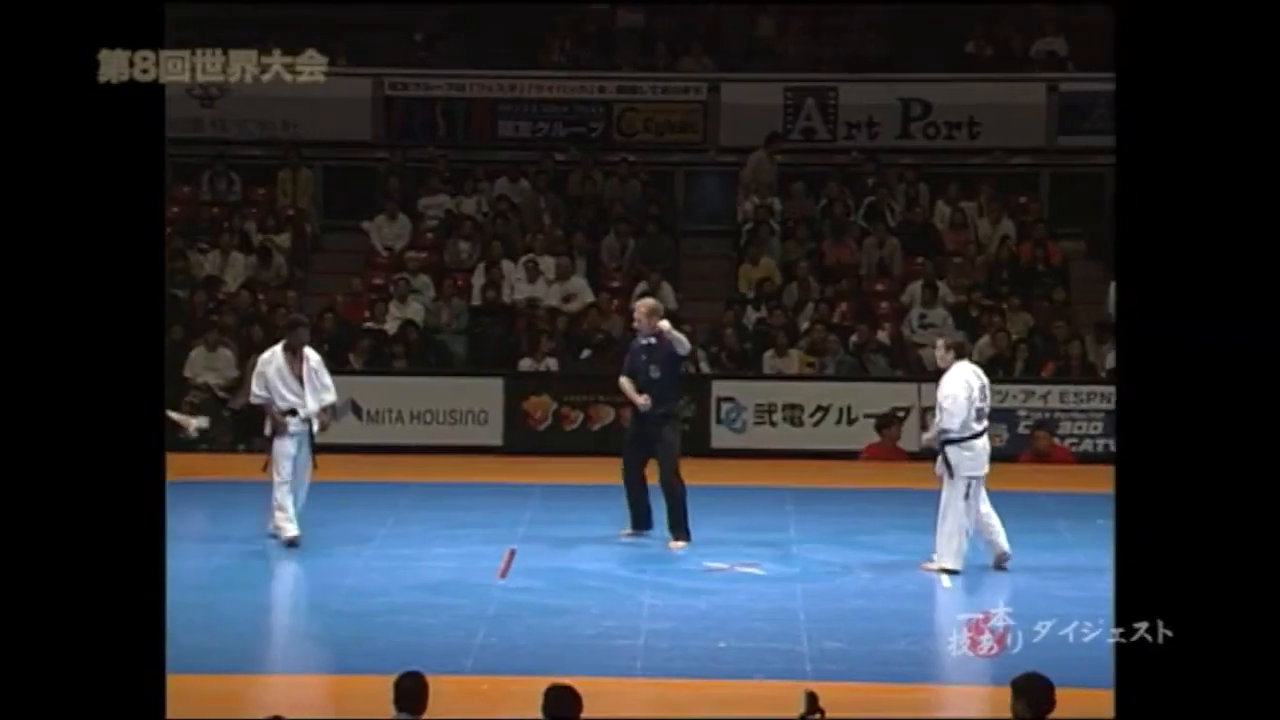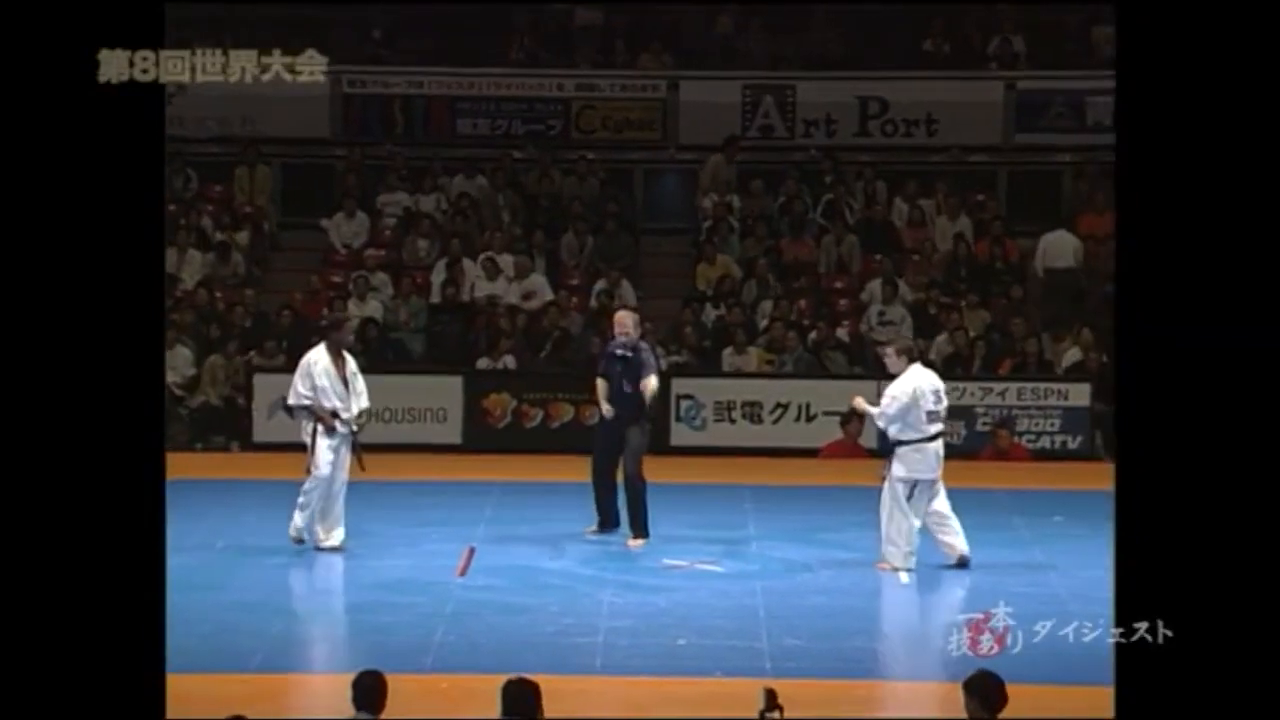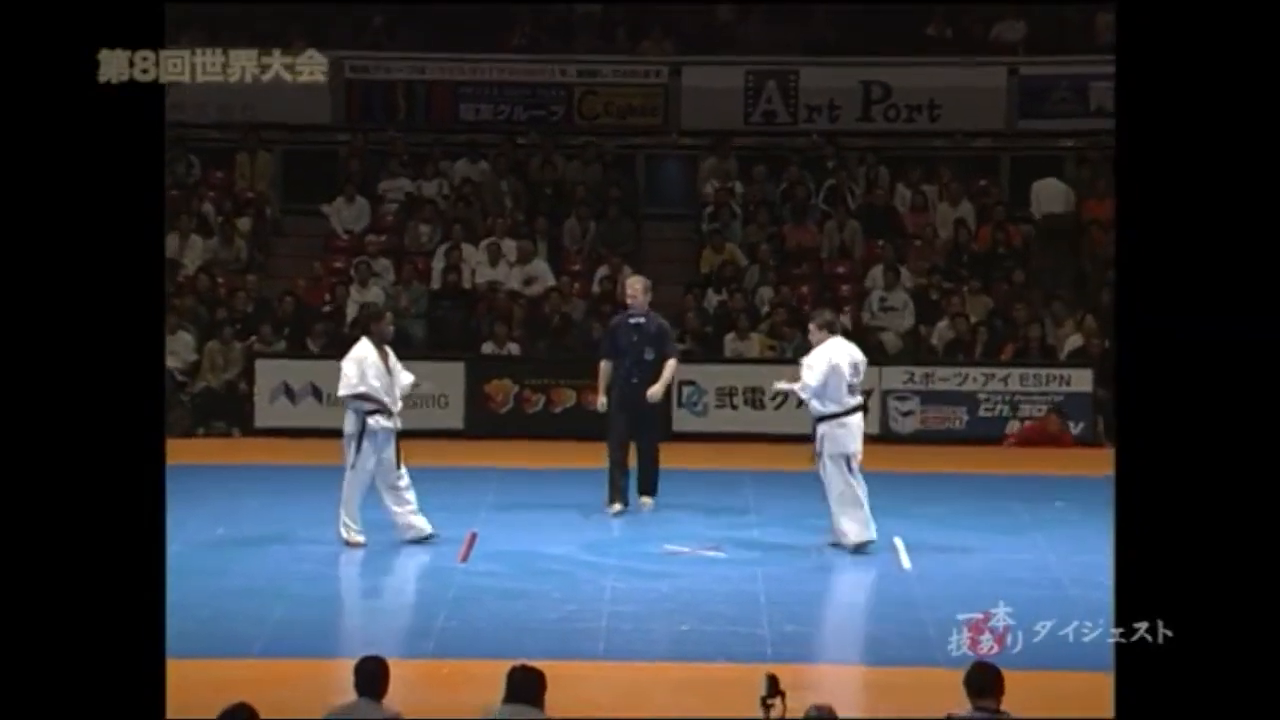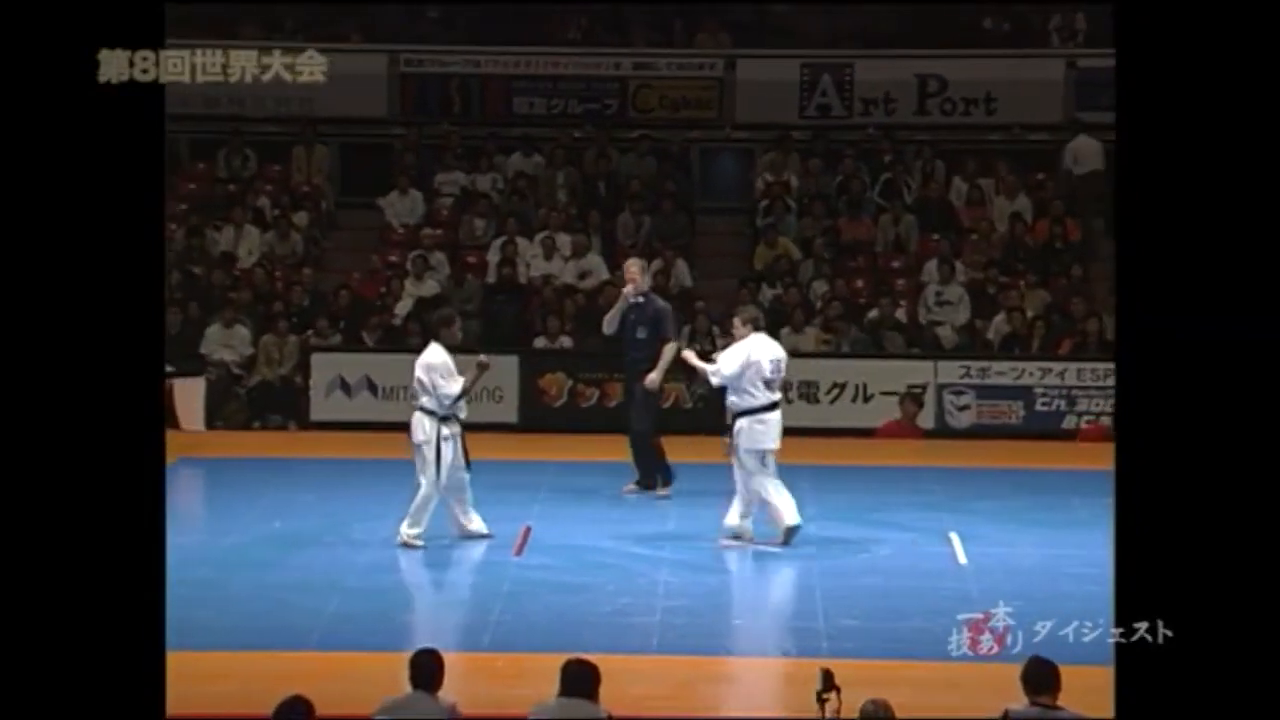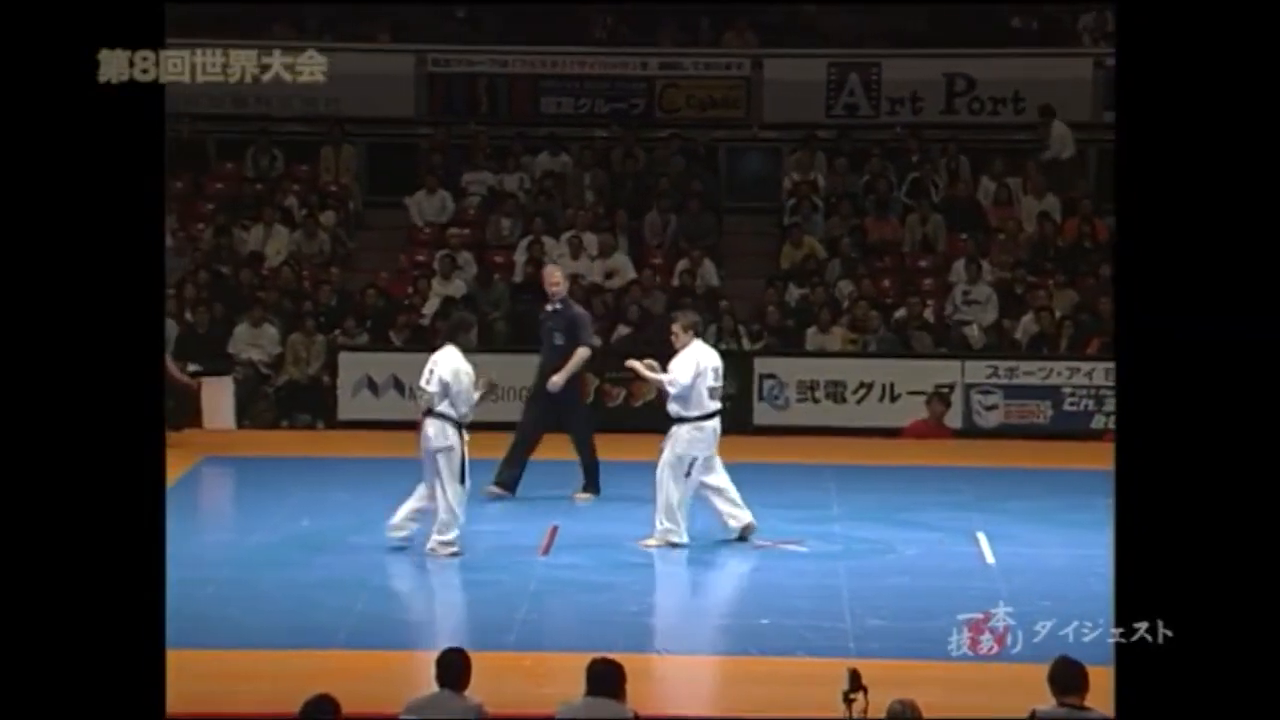
dt=1s
person 1, frame 1
left shoulder: (668, 345)
right shoulder: (636, 346)
left elbow: (685, 348)
right elbow: (624, 378)
left wrist: (671, 332)
right wrist: (636, 398)
left hip: (665, 418)
right hip: (640, 417)
left knee: (669, 476)
right knee: (631, 471)
left ankle: (680, 533)
right ankle: (640, 523)
person 1, frame 2
left shoulder: (644, 356)
right shoulder: (610, 350)
left elbow: (652, 380)
right elbow: (601, 378)
left wrist: (649, 386)
right wrist: (603, 403)
left hip: (635, 421)
right hip: (612, 419)
left knee: (632, 473)
right knee: (601, 470)
left ankle: (639, 532)
right ankle: (607, 521)
person 1, frame 3
left shoulder: (660, 327)
right shoulder: (617, 325)
left elbow: (671, 360)
right elbow: (606, 360)
left wrist: (660, 385)
right wrist: (602, 393)
left hip: (649, 393)
right hip: (621, 391)
left knee: (648, 445)
right knee: (617, 445)
left ankle: (646, 492)
right ankle: (618, 499)
person 1, frame 4
left shoulder: (659, 307)
right shoulder: (626, 305)
left elbow: (671, 343)
right elbow: (607, 329)
left wrist: (658, 373)
right wrist: (621, 303)
left hip: (648, 374)
right hip: (630, 373)
left knee: (641, 426)
right knee: (640, 427)
left ankle: (664, 477)
right ankle: (647, 478)
person 1, frame 5
left shoulder: (577, 314)
right shoulder: (546, 314)
left elbow: (585, 349)
left wrist: (563, 375)
left hip: (568, 383)
right hip: (543, 380)
left knee: (580, 435)
right knee: (526, 431)
left ankle: (592, 487)
right ankle: (504, 483)
person 2, frame 1
left shoulder: (313, 357)
right shoulder: (269, 359)
left elbow: (326, 388)
right elbow: (259, 394)
left wrist: (325, 413)
right wrist: (274, 416)
left hip: (307, 425)
right hip: (284, 426)
left knee: (300, 480)
right knee: (283, 479)
left ankle: (279, 524)
right ankle: (288, 531)
person 2, frame 2
left shoulder: (349, 361)
right shoulder: (312, 360)
left elbow: (359, 393)
right elbow: (300, 397)
left wrist: (361, 416)
right wrist: (323, 415)
left hip: (344, 428)
right hip: (321, 428)
left knee: (337, 484)
right knee: (321, 475)
left ankle: (328, 537)
right ankle: (299, 525)
person 2, frame 3
left shoulder: (386, 352)
right shoulder: (358, 353)
left elbow: (400, 378)
right elbow: (349, 389)
right wrist: (376, 399)
left hip: (386, 423)
right hip: (364, 424)
left knee: (396, 477)
right knee: (357, 479)
left ankle: (414, 526)
right ankle: (350, 531)
person 2, frame 4
left shoulder: (442, 355)
right shoulder: (433, 360)
left elbow: (453, 386)
right elbow: (451, 396)
left wrist: (475, 372)
right wrist: (477, 375)
left hip: (445, 425)
right hip: (431, 426)
left knee: (458, 477)
right knee: (433, 482)
left ankle: (468, 525)
right ankle: (409, 534)
person 2, frame 5
left shoulder: (440, 356)
right shoulder: (460, 366)
right elbow: (463, 406)
left wrist: (475, 389)
right wrist: (482, 390)
left hip: (432, 426)
right hip: (446, 431)
left knee: (433, 485)
right knee: (454, 489)
left ankle: (402, 526)
right ankle: (442, 542)
person 3, frame 1
left shoulder: (954, 378)
right shoulder: (975, 372)
left elbow: (951, 420)
left wrist: (933, 436)
right wrist: (938, 429)
left hip: (962, 449)
right hip: (975, 446)
left knee: (956, 508)
right knee: (977, 504)
left ankle: (948, 560)
right ankle: (1000, 549)
person 3, frame 2
left shoulder: (905, 384)
right shoulder: (931, 377)
left elbow: (885, 417)
left wrist: (865, 407)
right wrist: (889, 402)
left hip: (910, 452)
right hip: (931, 448)
left knee: (898, 506)
right knee: (936, 504)
left ankle: (899, 559)
right ankle: (959, 551)
person 3, frame 3
left shoulder: (821, 354)
right shoulder: (854, 351)
left elbow: (807, 387)
left wrist: (786, 386)
right wrist: (807, 372)
left hip: (834, 425)
right hip: (851, 420)
left knee: (842, 482)
right knee: (840, 478)
left ankle: (860, 534)
right ankle: (846, 531)
person 3, frame 4
left shoulder: (744, 348)
right shoulder: (775, 348)
left elbow: (719, 374)
left wrist: (694, 360)
right wrist: (725, 363)
left hip: (753, 421)
right hip: (767, 417)
left knee: (760, 477)
right knee: (746, 474)
left ankle: (787, 519)
right ankle: (739, 525)
person 3, frame 5
left shoulder: (690, 356)
right shoulder: (709, 353)
left elbow: (674, 385)
left wrist: (642, 371)
right wrist: (658, 371)
left hip: (692, 428)
right hip: (706, 424)
left knee: (671, 478)
right knee: (711, 475)
left ankle: (669, 534)
right ankle: (743, 520)
